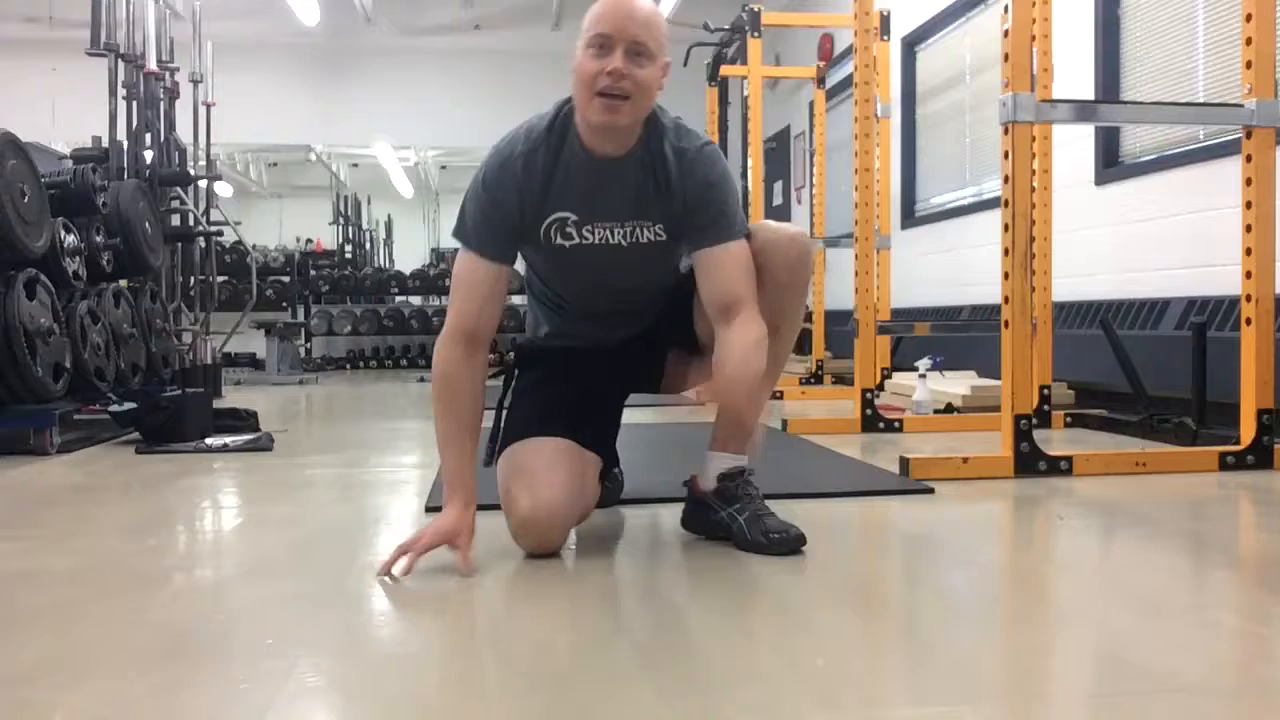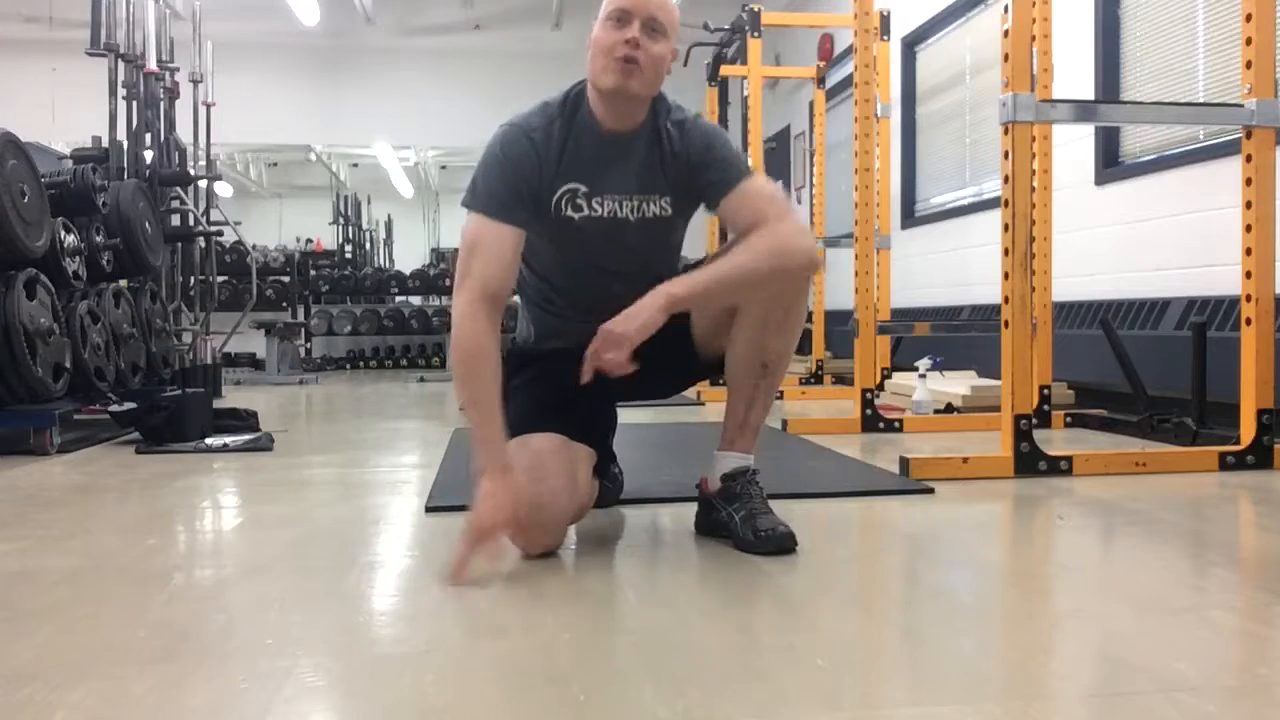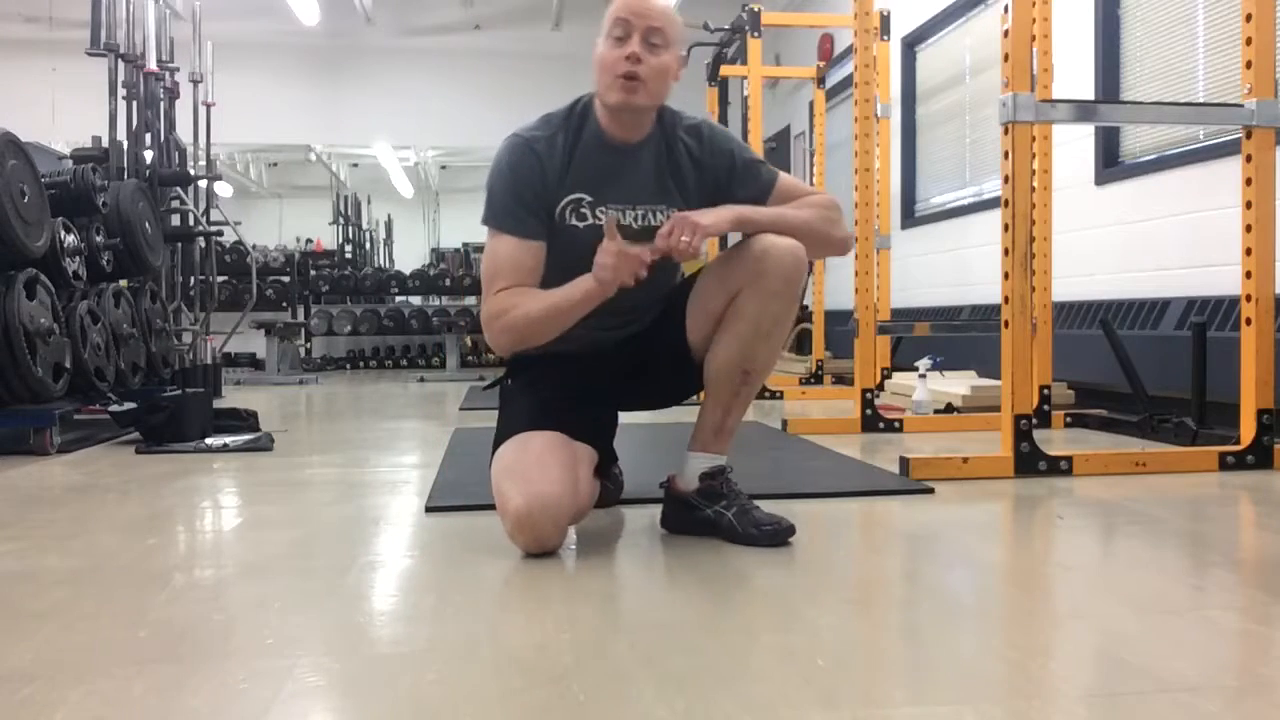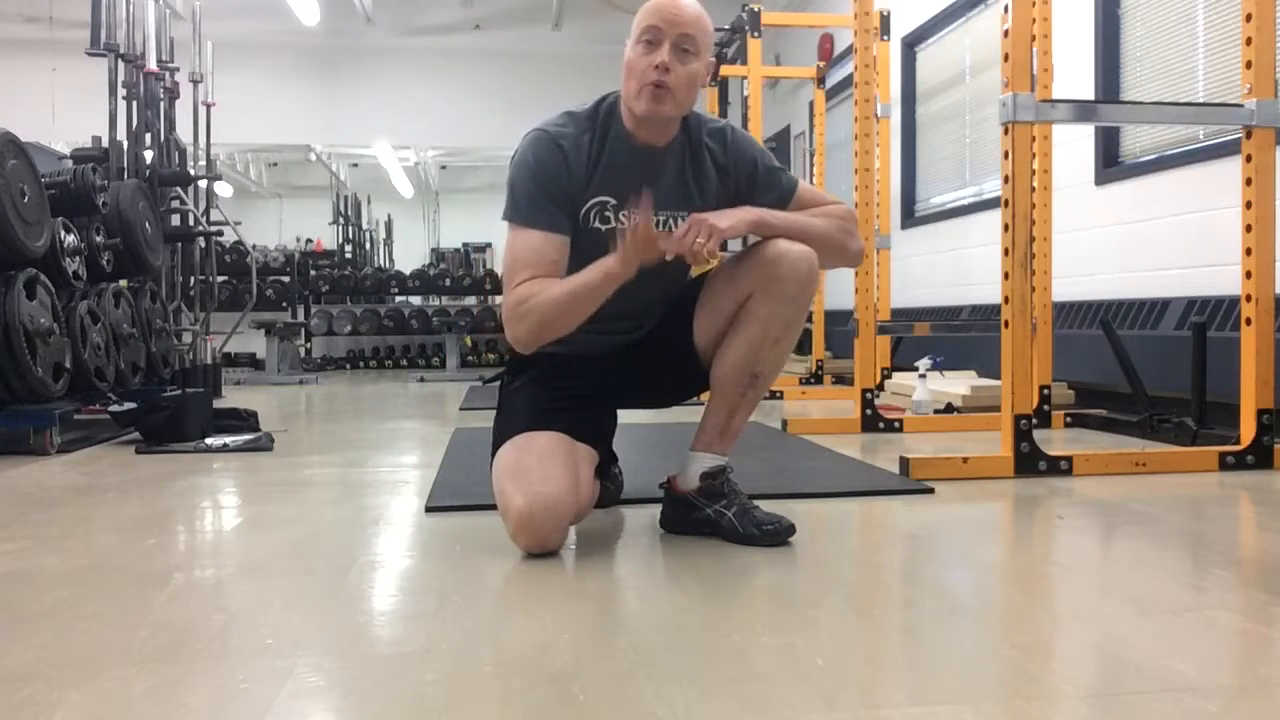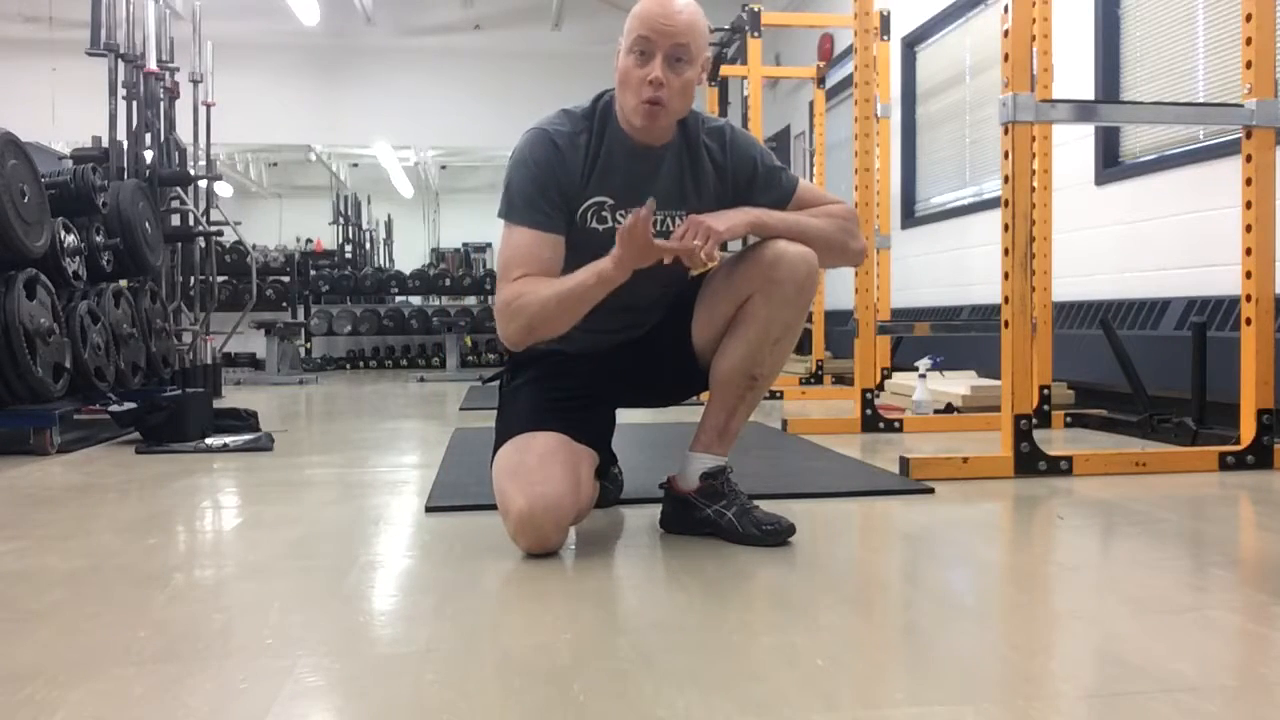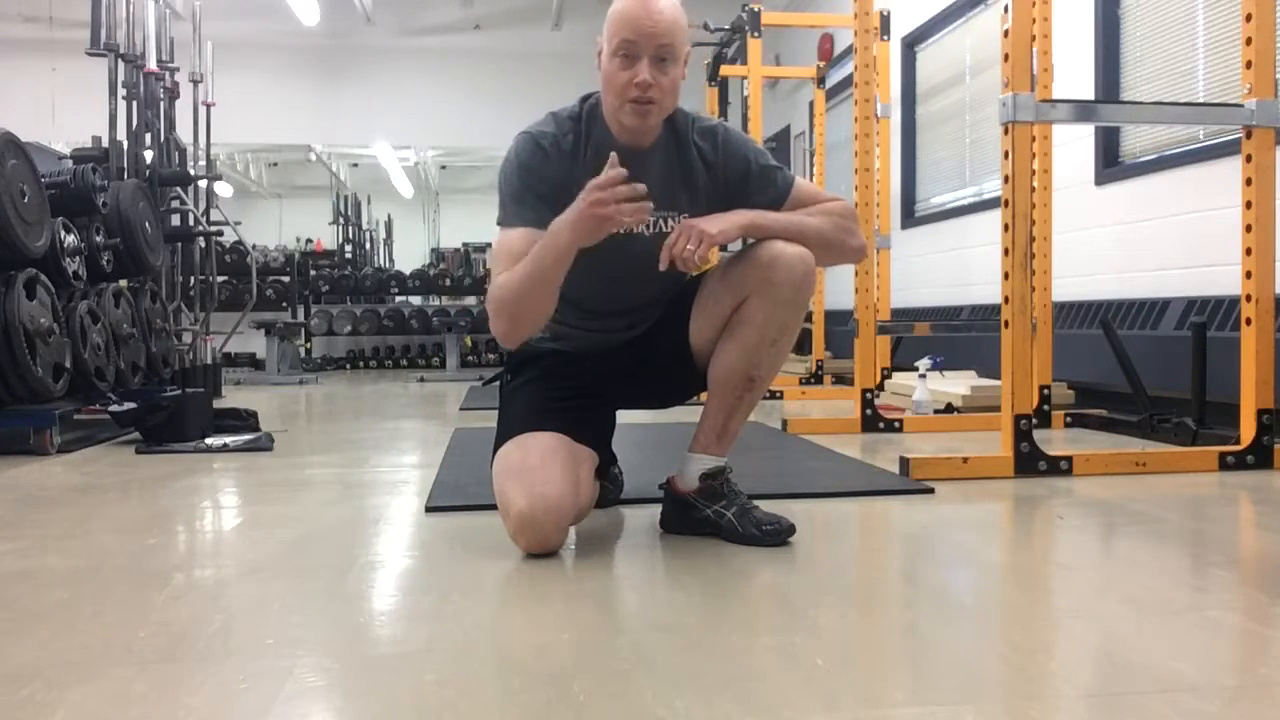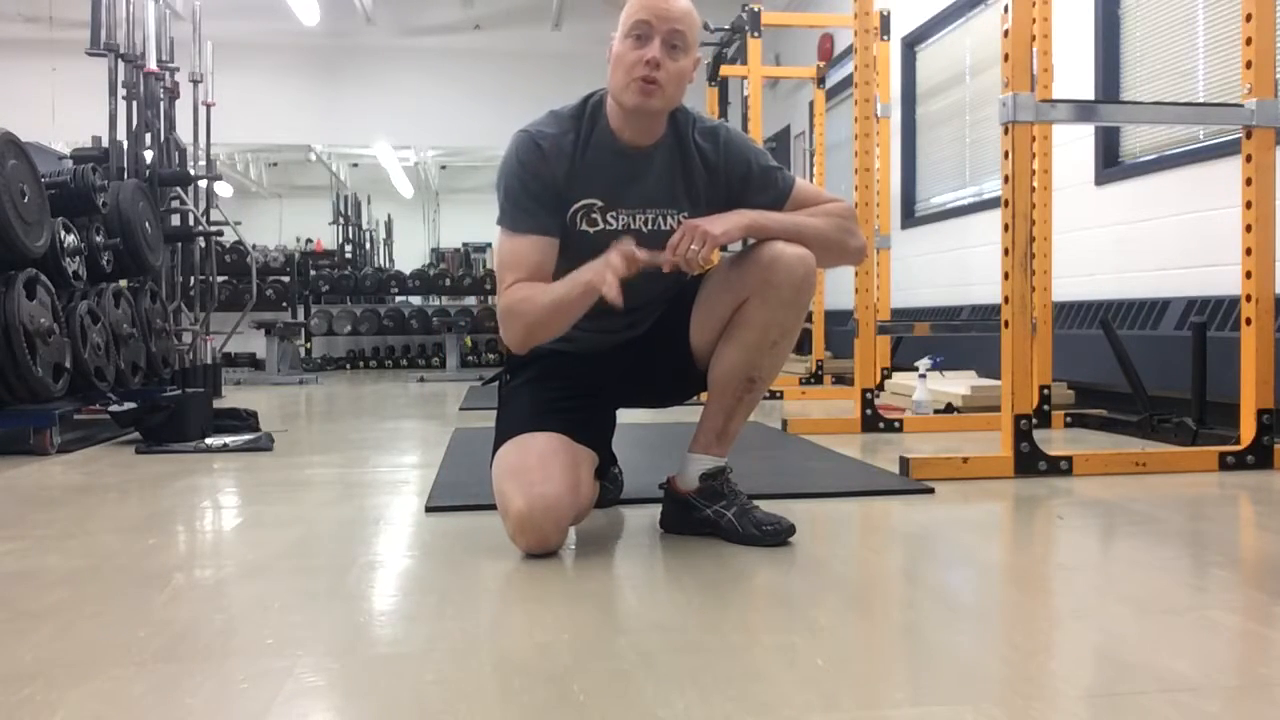
dt=0.7s
person 1, frame 1
left shoulder: (693, 163)
right shoulder: (516, 165)
left elbow: (737, 310)
right elbow: (464, 337)
left wrist: (739, 377)
right wrist: (458, 500)
left hip: (665, 324)
right hip: (568, 350)
left knee: (785, 247)
right knee: (538, 522)
left ankle: (722, 481)
right ankle: (595, 469)
person 1, frame 2
left shoulder: (692, 141)
right shoulder: (525, 143)
left elbow: (795, 246)
right elbow: (476, 305)
left wrist: (662, 300)
right wrist: (496, 474)
left hip: (660, 332)
right hip: (559, 355)
left knee: (785, 261)
right knee: (533, 524)
left ankle: (728, 483)
right ankle: (593, 471)
person 1, frame 3
left shoulder: (700, 147)
right shoulder: (531, 154)
left elbow: (833, 228)
right elbow: (500, 325)
left wrist: (732, 214)
right wrist: (597, 282)
left hip: (656, 341)
right hip: (560, 362)
left knee: (780, 256)
right knee: (535, 520)
left ankle: (700, 484)
right ankle: (593, 470)
person 1, frame 4
left shoulder: (723, 150)
right shoulder: (553, 150)
left elbow: (847, 238)
right elbow: (522, 326)
left wrist: (749, 216)
right wrist: (621, 262)
left hip: (664, 341)
right hip: (565, 360)
left knee: (791, 262)
right knee: (536, 520)
left ankle: (700, 483)
right ankle: (593, 468)
person 1, frame 5
left shoulder: (722, 149)
right shoulder: (552, 149)
left elbow: (849, 237)
right elbow: (514, 321)
left wrist: (748, 218)
right wrist: (614, 265)
left hip: (667, 339)
right hip: (565, 357)
left knee: (791, 263)
right knee: (536, 520)
left ankle: (700, 484)
right ankle: (593, 470)
person 1, frame 6
left shoulder: (714, 148)
right shoulder: (541, 150)
left elbow: (848, 234)
right elbow: (508, 327)
left wrist: (742, 220)
right wrist: (566, 234)
left hip: (666, 339)
right hip: (564, 358)
left knee: (787, 264)
right knee: (535, 522)
left ankle: (699, 484)
right ankle: (592, 468)
person 1, frame 7
left shoulder: (714, 149)
right shoulder: (541, 149)
left elbow: (847, 236)
right elbow: (516, 327)
left wrist: (744, 220)
right wrist: (596, 276)
left hip: (666, 339)
right hip: (563, 356)
left knee: (787, 264)
right knee: (535, 522)
left ankle: (699, 484)
right ankle: (591, 467)
